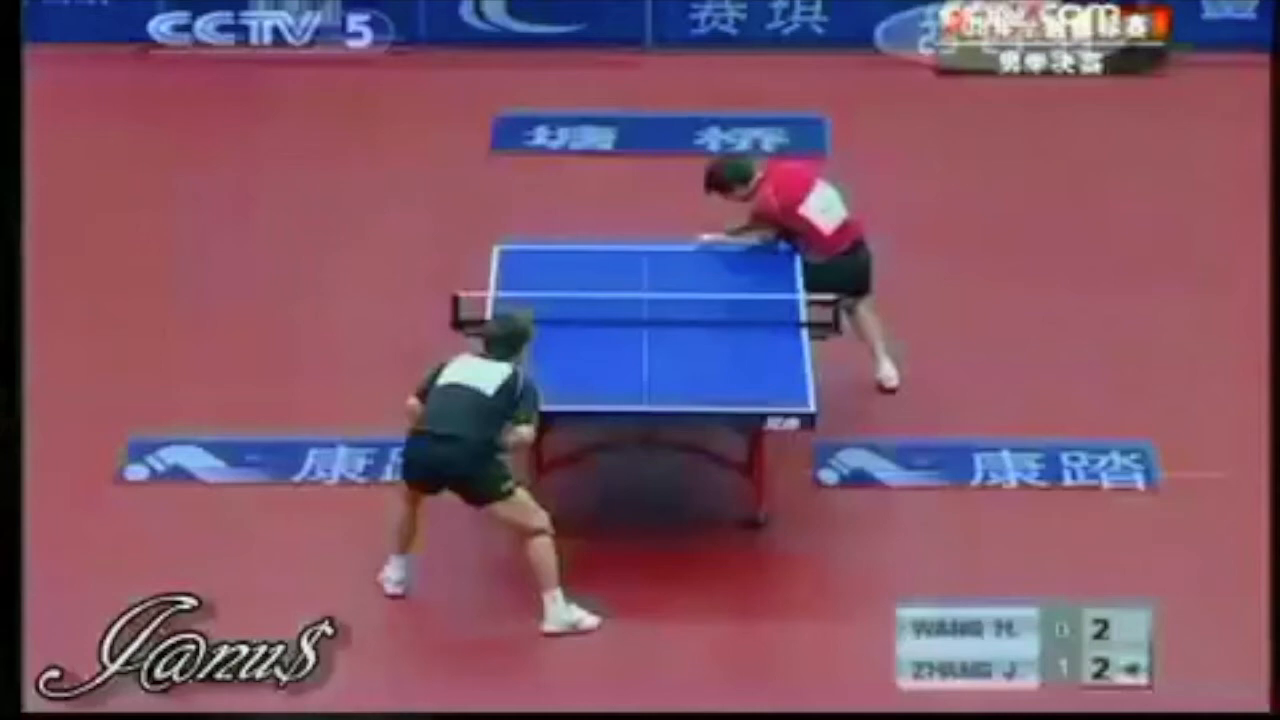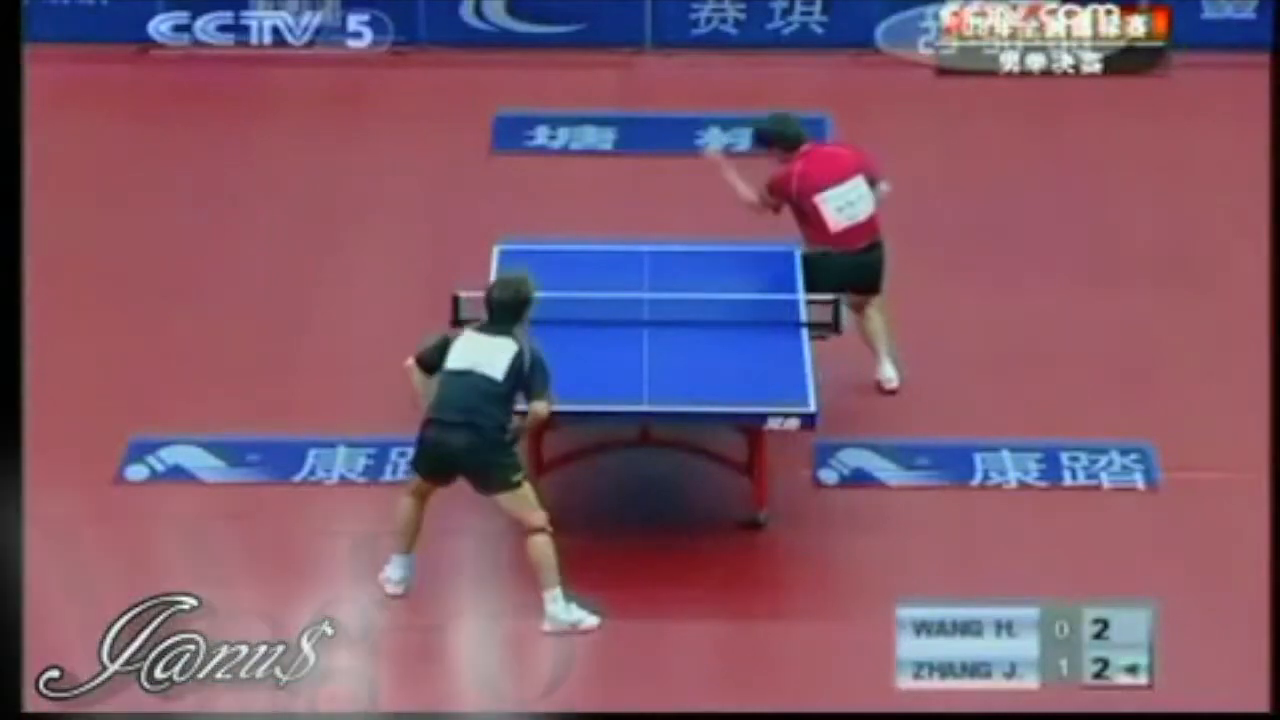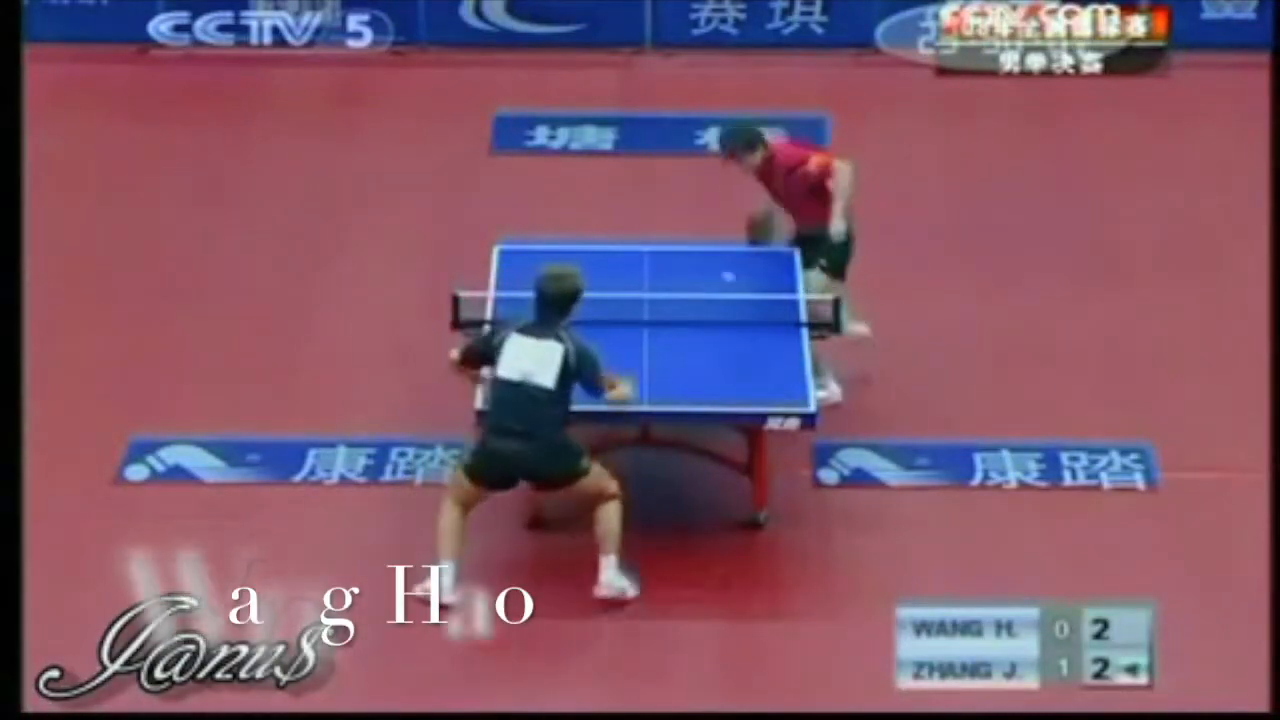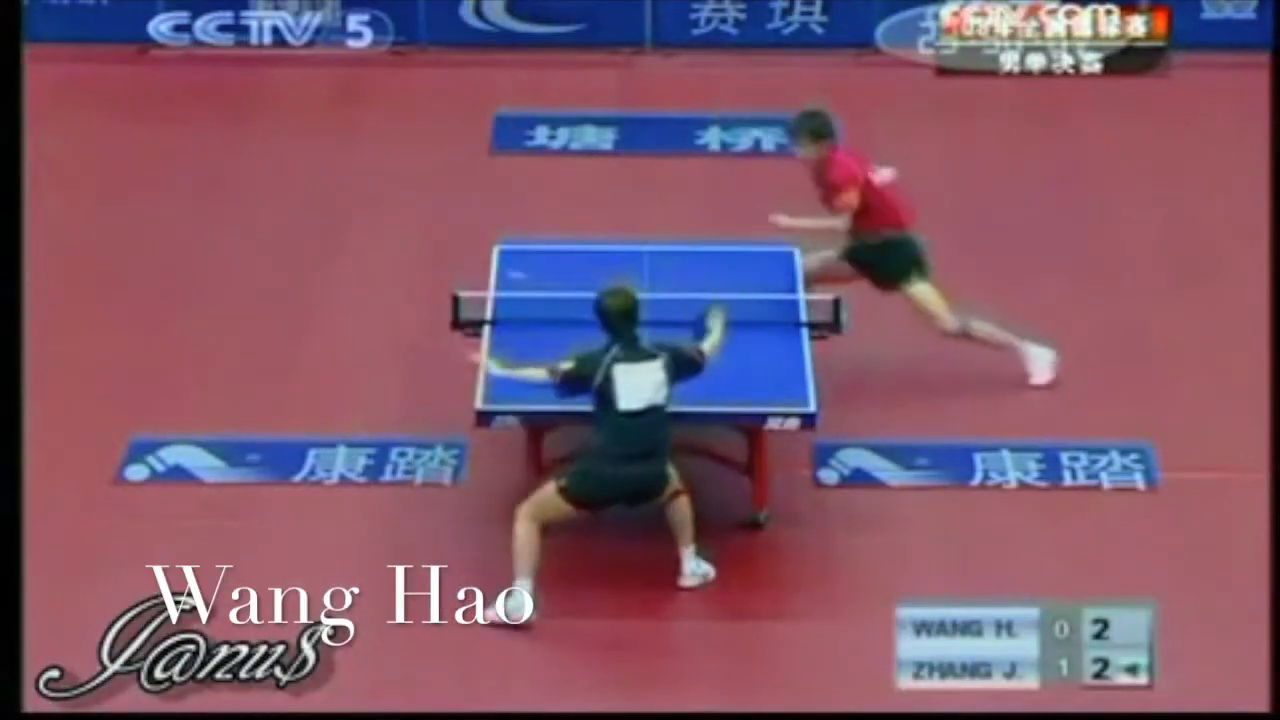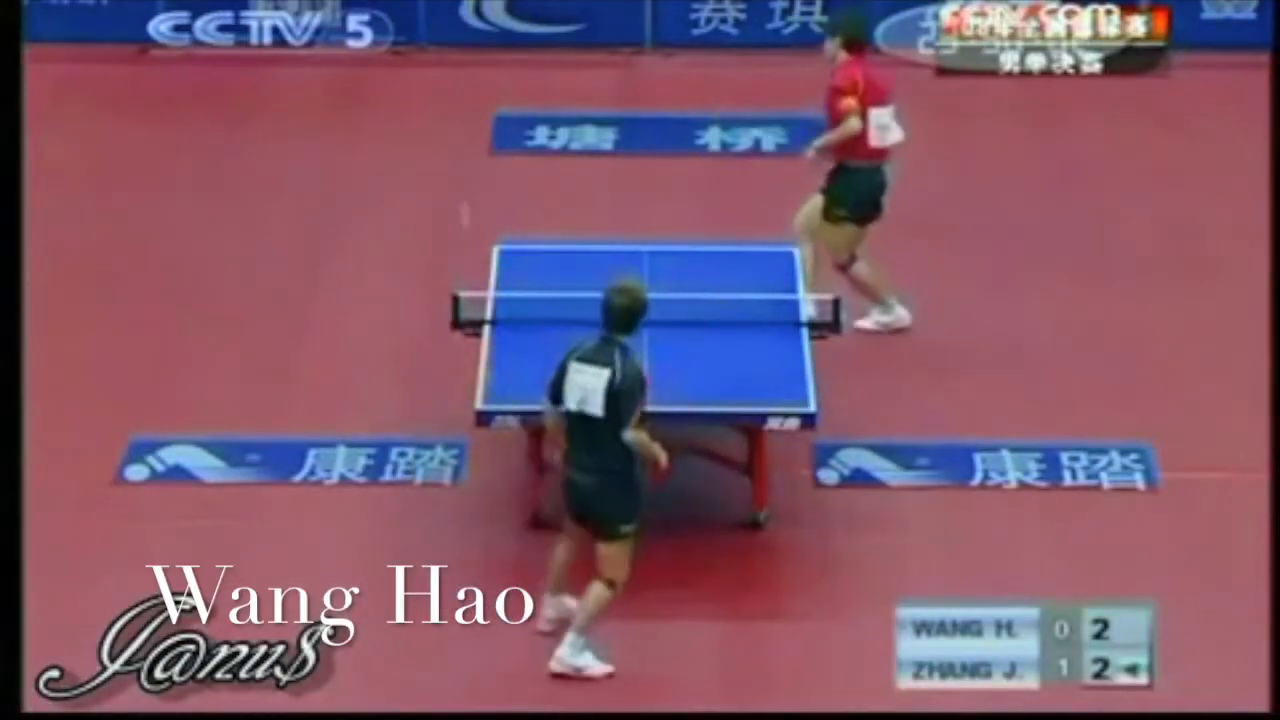
dt=0.7s
person 1, frame 1
left shoulder: (454, 363)
right shoulder: (519, 380)
left elbow: (413, 405)
right elbow: (524, 435)
left hip: (421, 448)
right hip: (470, 457)
left knee: (409, 496)
right knee: (537, 523)
left ankle: (395, 574)
right ankle: (557, 612)
person 1, frame 2
left shoulder: (458, 338)
right shoulder: (525, 353)
left elbow: (413, 366)
right elbow: (540, 410)
right wrist: (516, 432)
left hip: (437, 436)
right hip: (484, 444)
left knee: (415, 494)
right knee: (535, 522)
left ankle: (396, 573)
right ankle: (557, 610)
person 1, frame 3
left shoulder: (504, 336)
right shoulder: (573, 349)
left elbow: (457, 359)
right elbow: (611, 394)
left wrist: (481, 375)
right wrist: (625, 388)
left hip: (496, 446)
right hip: (545, 449)
left knee: (455, 501)
right knee: (608, 492)
left ankle: (444, 582)
right ankle: (610, 577)
person 1, frame 4
left shoulder: (597, 363)
right shoulder: (663, 357)
left elbow: (550, 374)
right elbow: (707, 352)
left wrist: (501, 370)
right wrist: (717, 328)
left hip: (602, 471)
right hip: (650, 472)
left knee: (528, 514)
right knee: (675, 488)
left ankle: (518, 603)
right ankle: (691, 567)
person 1, frame 5
left shoulder: (575, 356)
right shoulder: (629, 372)
left elbow: (551, 412)
right elbow: (631, 435)
left wrist: (557, 447)
right wrist: (656, 453)
left hip: (577, 474)
right hip: (613, 482)
left knee: (571, 538)
right knee: (612, 575)
left ankle: (553, 606)
right ankle: (570, 652)
person 2, frame 1
left shoulder: (765, 203)
right shoulder: (788, 167)
left elbow: (760, 237)
left wrist: (718, 238)
left hip: (828, 266)
right hip: (857, 249)
right knee: (858, 306)
right ankle: (885, 367)
person 2, frame 2
left shoulder: (787, 177)
right shoulder: (846, 153)
left elbow: (758, 204)
right elbow: (882, 190)
left wrist: (724, 167)
left hip: (831, 260)
right hip: (871, 252)
right knee: (866, 306)
right ankle: (886, 369)
person 2, frame 3
left shoulder: (790, 160)
right shoulder: (765, 162)
left elbow: (842, 169)
left wrist: (839, 216)
right wrist: (767, 214)
left hip: (829, 236)
right hip: (807, 234)
left ankle: (825, 386)
right ankle: (846, 327)
person 2, frame 4
left shoulder: (841, 172)
right shoulder: (825, 169)
left elbow: (844, 223)
left wrist: (793, 223)
left hip: (895, 249)
right hip: (867, 246)
left knee: (946, 324)
right knee: (802, 275)
left ankle: (1032, 353)
person 2, frame 5
left shoulder: (845, 78)
right shoulder: (870, 77)
left elbow: (853, 126)
right elbow: (887, 130)
left wrist: (820, 143)
left hip: (857, 176)
right hip: (854, 172)
left knee: (842, 257)
right knee: (803, 225)
left ankle: (891, 311)
